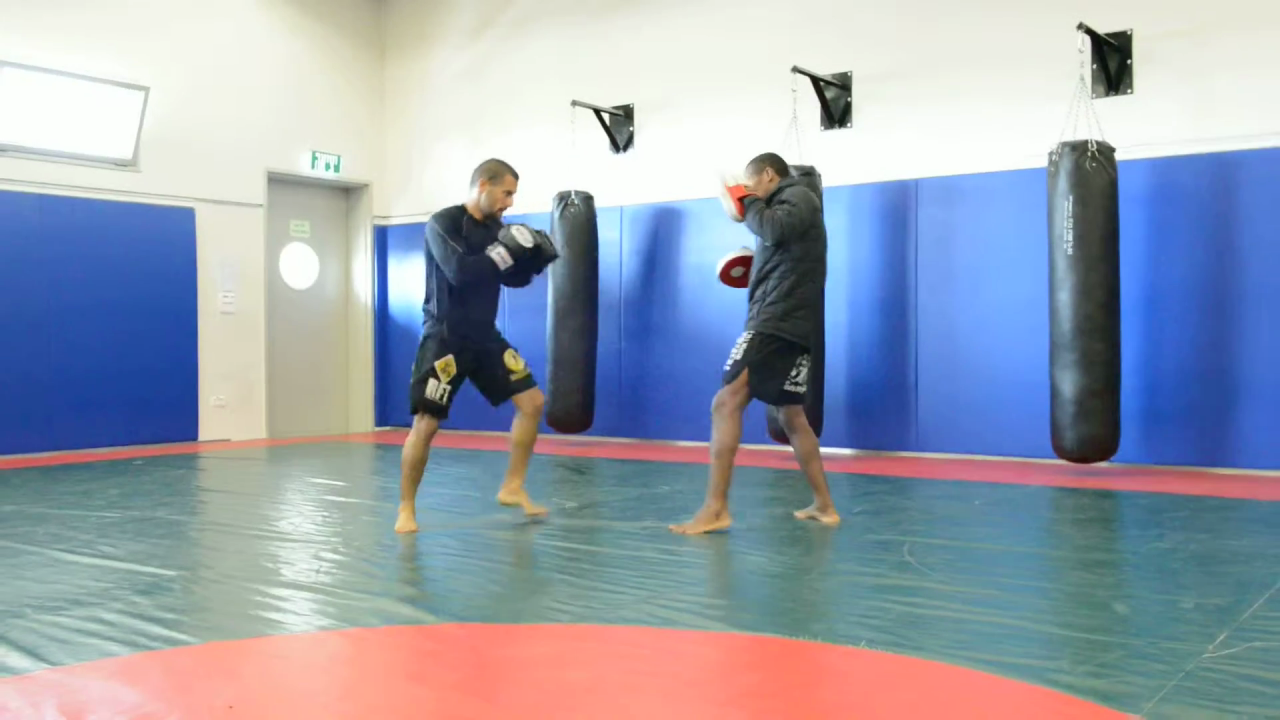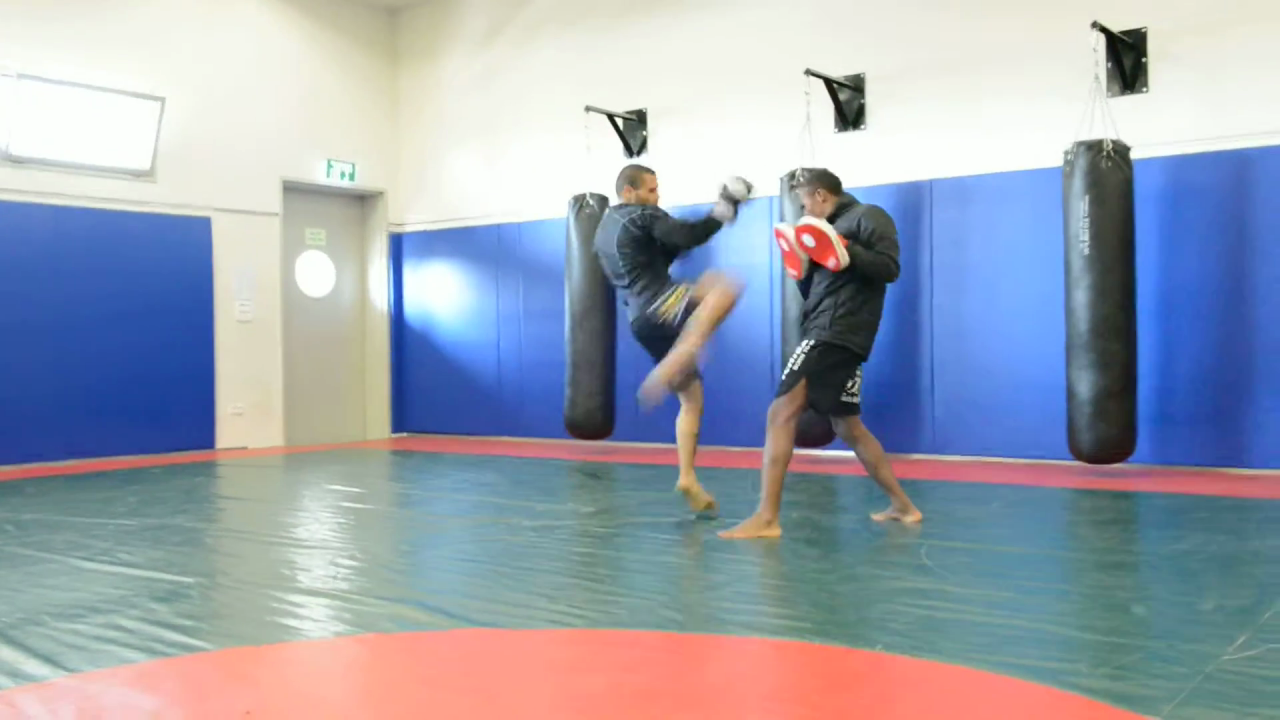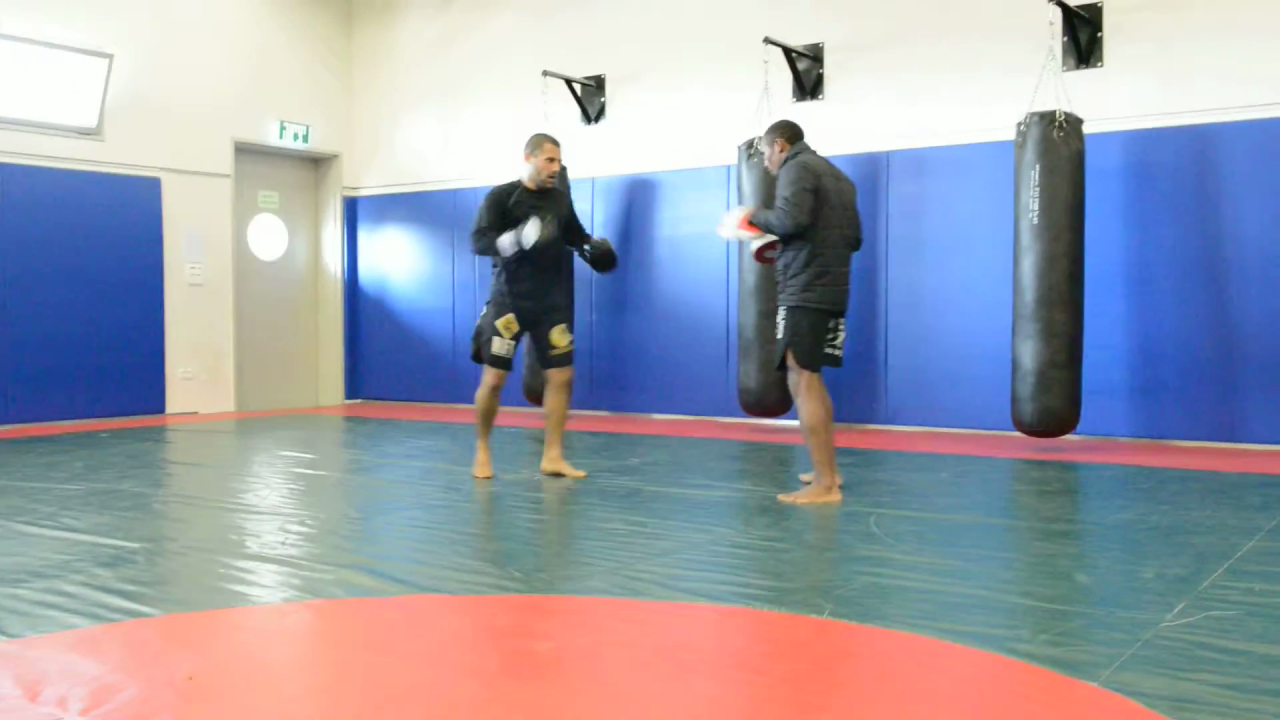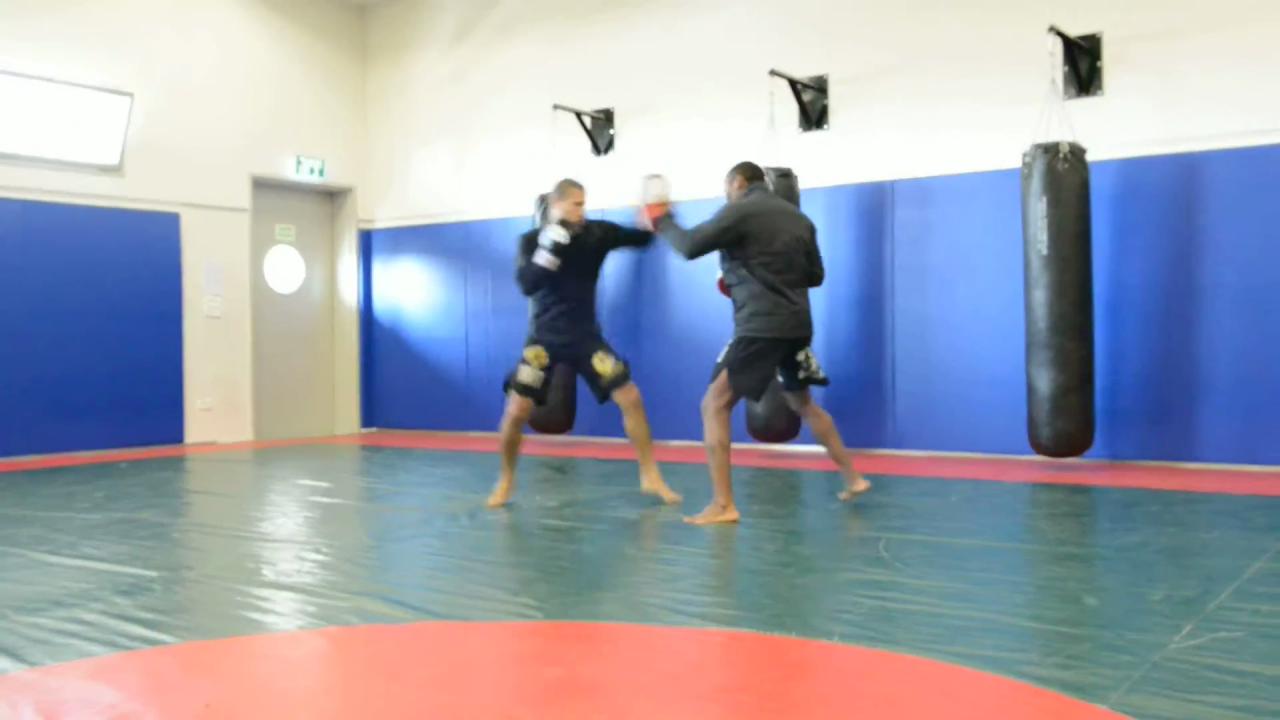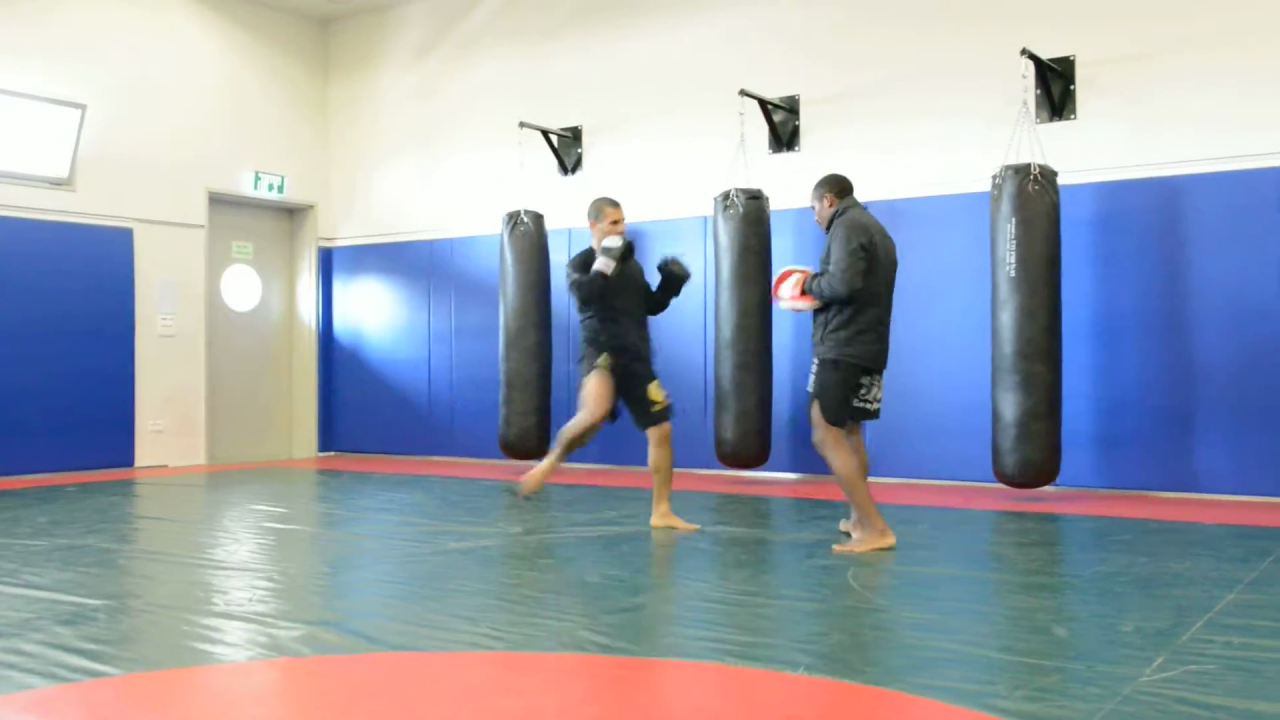
dt=1s
person 1, frame 1
left shoulder: (799, 197)
right shoulder: (790, 204)
left elbow: (775, 231)
left wrist: (748, 205)
right wrist: (755, 272)
left hip: (776, 323)
right hip: (793, 326)
left knee: (726, 403)
right knee: (791, 415)
left ankle: (715, 510)
right ankle: (824, 505)
person 1, frame 2
left shoulder: (868, 217)
right shoulder: (826, 230)
left elbow: (889, 268)
right elbow: (816, 293)
left wrist: (846, 253)
right wrist: (802, 264)
left hip: (835, 335)
right hip: (829, 335)
left knee: (781, 414)
right knee: (849, 425)
left ankle: (766, 518)
right ankle: (902, 505)
person 1, frame 3
left shoulder: (797, 169)
right shoulder: (837, 176)
left elbow: (792, 220)
right elbow: (854, 239)
left wrist: (757, 216)
left hip: (805, 293)
right hip: (831, 291)
left knee: (802, 382)
right knee: (809, 377)
left ankle: (826, 484)
right ankle: (827, 469)
person 1, frame 4
left shoulder: (741, 211)
right shoulder: (798, 218)
left elbow: (692, 246)
right elbow: (815, 275)
left wrist: (659, 219)
left hip: (759, 328)
right hip: (797, 325)
left knee: (715, 405)
right knee: (803, 402)
left ankle: (723, 504)
right ankle: (851, 476)
person 1, frame 5
left shoulder: (848, 225)
right shoulder: (877, 231)
left elbow: (847, 283)
left wrist: (811, 284)
right wrist: (821, 293)
left hip: (841, 348)
right hip: (871, 348)
left knee: (827, 437)
right knee: (850, 431)
left ankle: (875, 528)
right ankle: (861, 520)
person 2, frame 1
left shoulder: (495, 227)
right shoulder: (443, 223)
left elbow: (515, 278)
right elbow: (460, 272)
left wrist: (537, 256)
right wrist: (505, 249)
left hip: (486, 337)
right hip: (445, 338)
left knee: (532, 402)
right knee: (426, 425)
left ankle: (513, 488)
right ankle: (406, 509)
person 2, frame 2
left shoulder: (605, 229)
right shoulder: (639, 214)
right elbow: (687, 236)
right wrist: (728, 204)
left hip: (645, 317)
right hip: (659, 302)
left knee: (693, 398)
right knee: (724, 290)
left ankle: (688, 479)
right ankle: (676, 363)
person 2, frame 3
left shoulder: (559, 198)
right shoulder: (500, 197)
left elbow: (575, 234)
right elbow: (480, 243)
left wrist: (594, 248)
right wrist: (520, 238)
left hip: (551, 302)
right hip: (510, 301)
left knee: (561, 377)
right knee: (493, 378)
left ankle: (553, 457)
right ankle: (483, 452)
person 2, frame 4
left shoulder: (594, 233)
right shoulder: (531, 240)
left elbow: (641, 238)
right elbow: (528, 285)
right wrist: (549, 250)
left hip: (585, 336)
right hip: (545, 338)
left knee: (631, 399)
right knee: (517, 411)
left ankle: (651, 477)
right ankle: (506, 482)
person 2, frame 5
left shoulder: (630, 263)
right shoulder: (581, 263)
left elbow: (650, 306)
right elbow: (585, 295)
left wrist: (670, 284)
right wrist: (606, 259)
left hip: (636, 358)
right hip: (601, 354)
left knee: (662, 432)
right knee: (595, 414)
left ankle: (662, 512)
right ankle: (550, 462)
